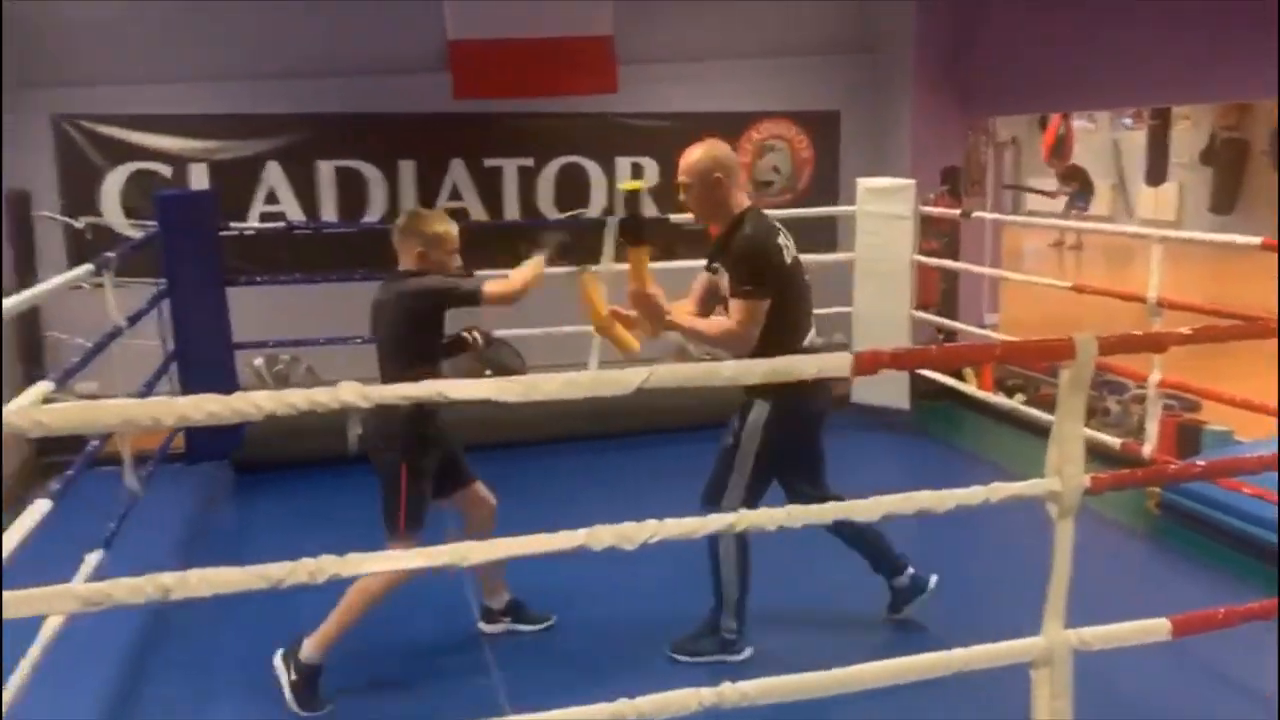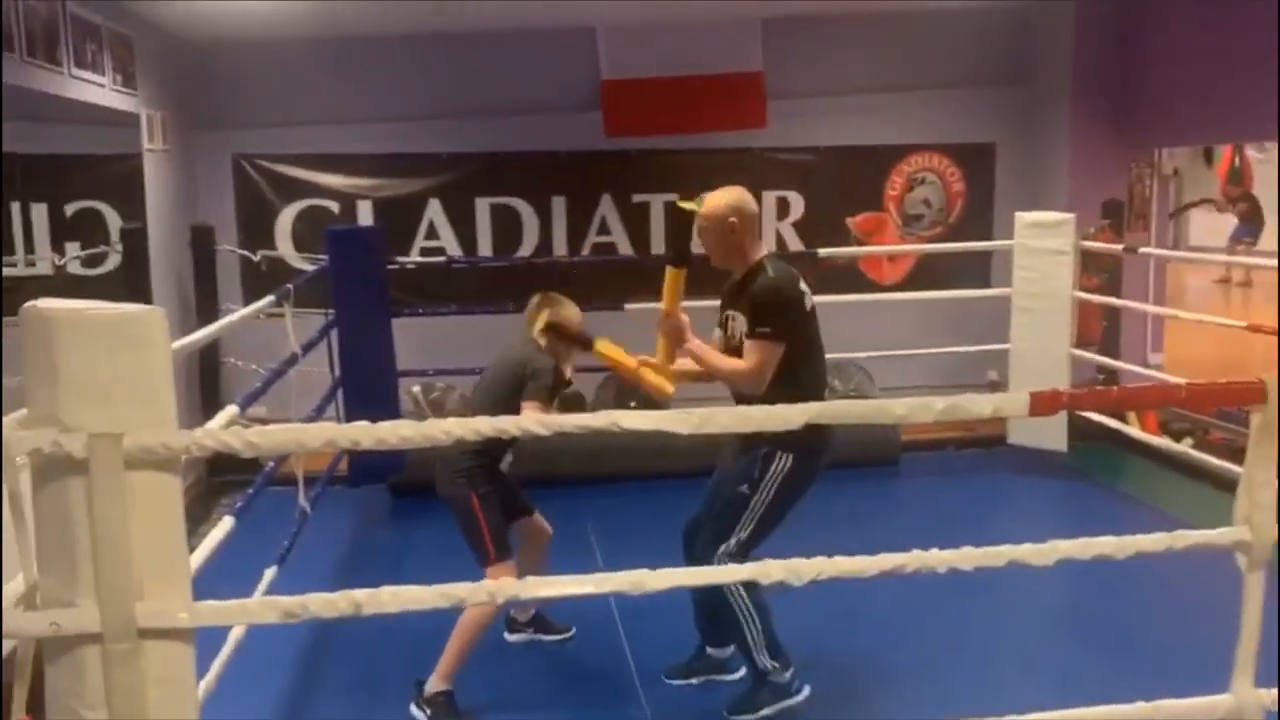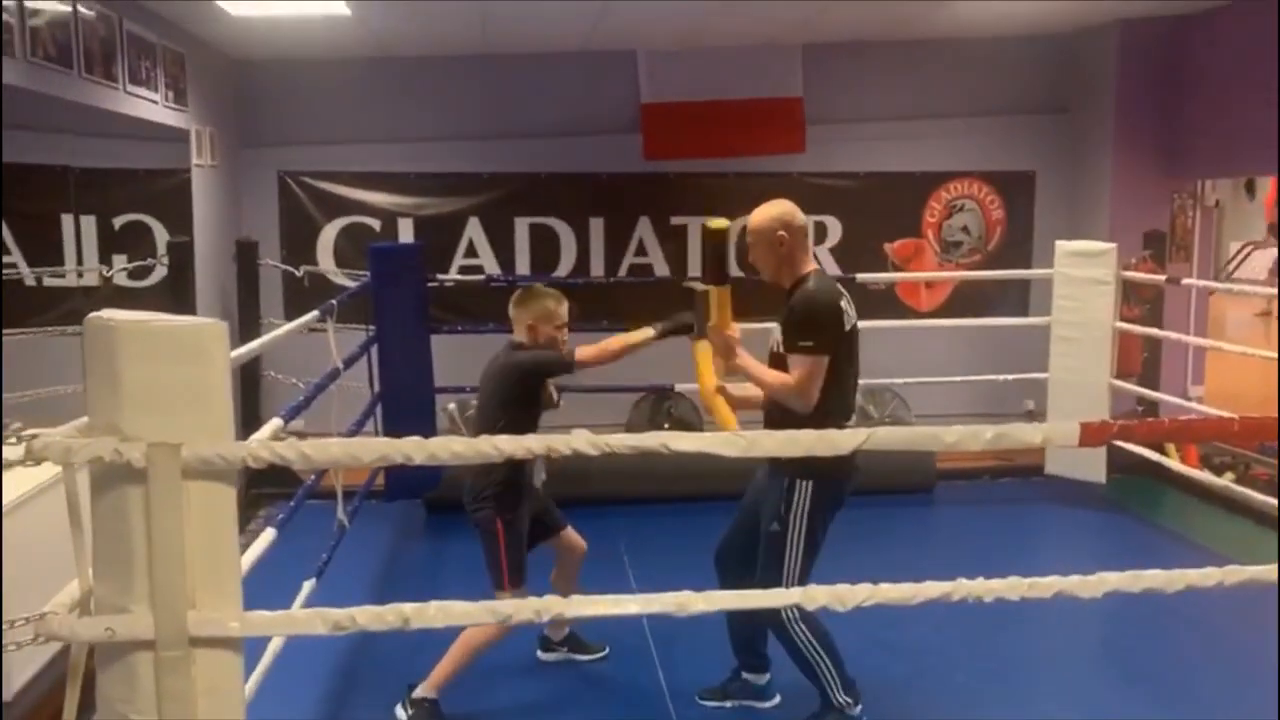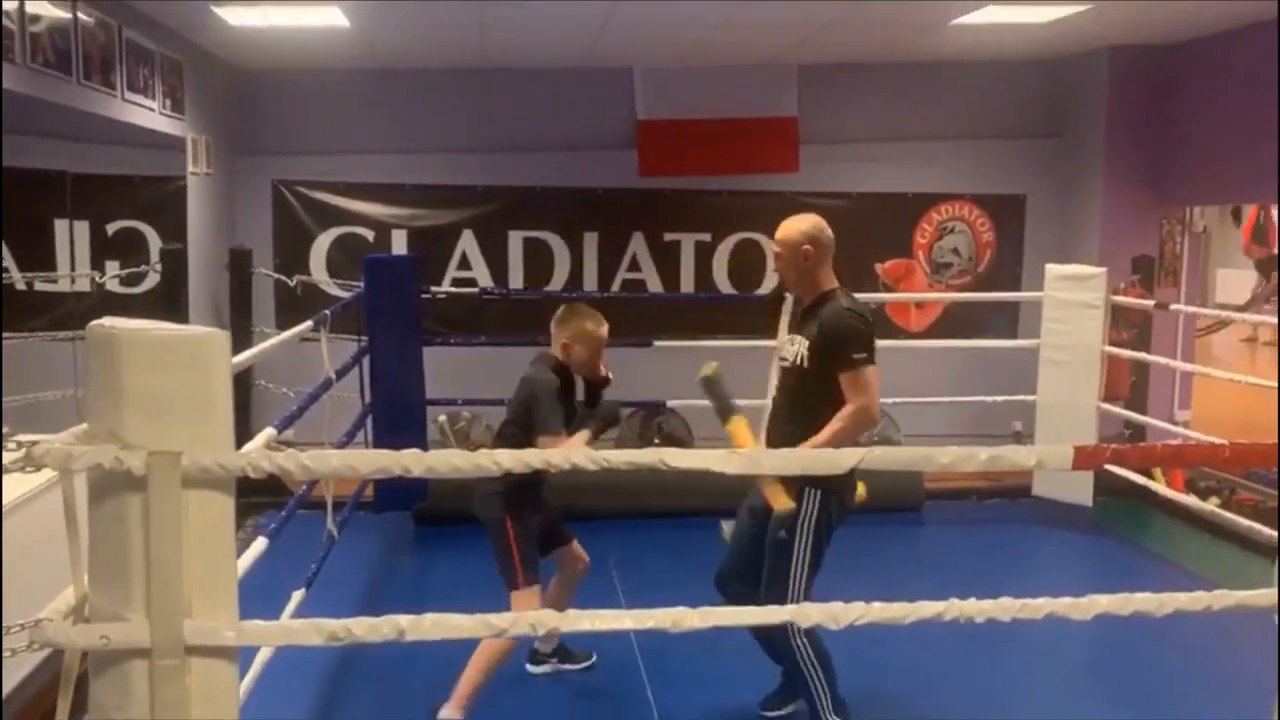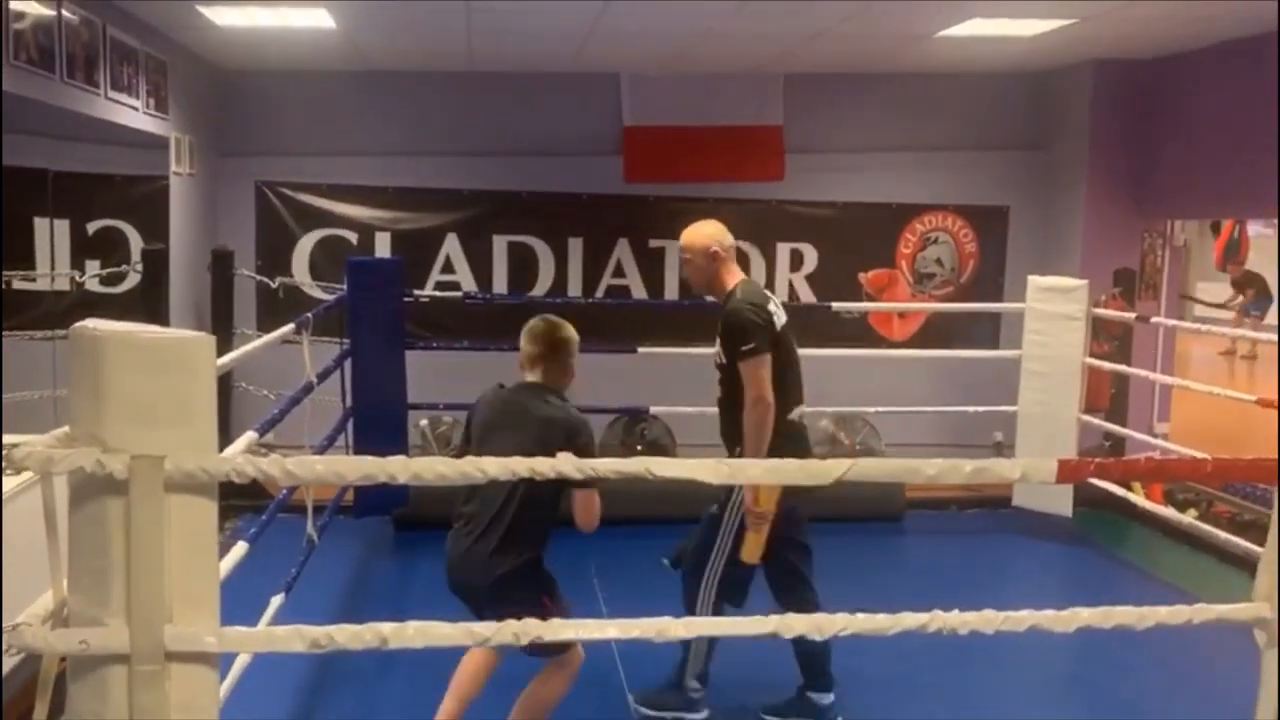
dt=0.5s
person 1, frame 1
left shoulder: (752, 243)
right shoulder: (736, 236)
left elbow: (739, 336)
right elbow: (699, 305)
left wrist: (665, 318)
right wrist: (647, 315)
left hip: (779, 394)
right hip: (799, 388)
left knee: (725, 508)
right knee: (812, 496)
left ankle: (725, 633)
right ankle: (903, 577)
person 1, frame 2
left shoulder: (773, 287)
right shoulder: (742, 286)
left elbow: (753, 379)
right elbow: (723, 362)
left wrist: (688, 343)
right wrist: (668, 369)
left hip: (790, 444)
right hip: (760, 438)
left knee: (721, 554)
right knee: (699, 537)
left ankle: (776, 676)
right ankle: (718, 652)
person 1, frame 3
left shoulder: (812, 302)
right shoulder: (813, 294)
left elbow: (802, 396)
left wrist: (741, 361)
right wrist: (739, 396)
left hip: (811, 471)
right hip: (790, 464)
right knee: (734, 560)
right ankle: (754, 677)
person 1, frame 4
left shoulder: (844, 320)
right shoulder: (806, 312)
left elbow: (864, 411)
right wrist: (773, 457)
left hip: (813, 486)
right hip: (782, 479)
left knee: (784, 607)
right knee: (735, 581)
person 1, frame 5
left shoulder: (739, 313)
right shoulder: (758, 301)
left elbow: (760, 402)
left wrist: (752, 481)
left hip: (763, 464)
right hip: (787, 459)
left knee: (704, 577)
right knee: (792, 582)
person 2, frame 1
left shoulder: (403, 293)
right shoulder: (420, 292)
right elbow: (508, 291)
left wrist: (451, 345)
right wrist: (547, 250)
left hip: (419, 427)
right hip: (402, 436)
left knee: (483, 508)
right knee: (398, 563)
left ankle: (498, 607)
right ankle: (302, 656)
person 2, frame 2
left shoulder: (521, 357)
right shoulder: (538, 365)
left wrist: (558, 390)
right wrist: (558, 388)
left hip: (482, 468)
right hip: (466, 478)
left knee: (537, 535)
left ankle: (522, 618)
person 2, frame 3
left shoulder: (521, 361)
right shoulder: (516, 366)
right elbow: (595, 354)
left wrist: (542, 395)
right wrist: (661, 329)
left hip: (516, 484)
right hip: (495, 497)
left knee: (575, 551)
left ankle: (555, 637)
person 2, frame 4
left shoulder: (560, 373)
right shoulder: (543, 383)
right elbow: (560, 454)
left wrist: (596, 388)
right wrist: (594, 426)
left hip: (527, 490)
right hip: (505, 499)
left knee: (575, 564)
right knee: (526, 611)
left ankle: (545, 648)
person 2, frame 5
left shoulder: (487, 404)
right shoulder: (571, 427)
right elbow: (587, 520)
left hip: (462, 555)
right hip: (510, 567)
right knee: (568, 658)
